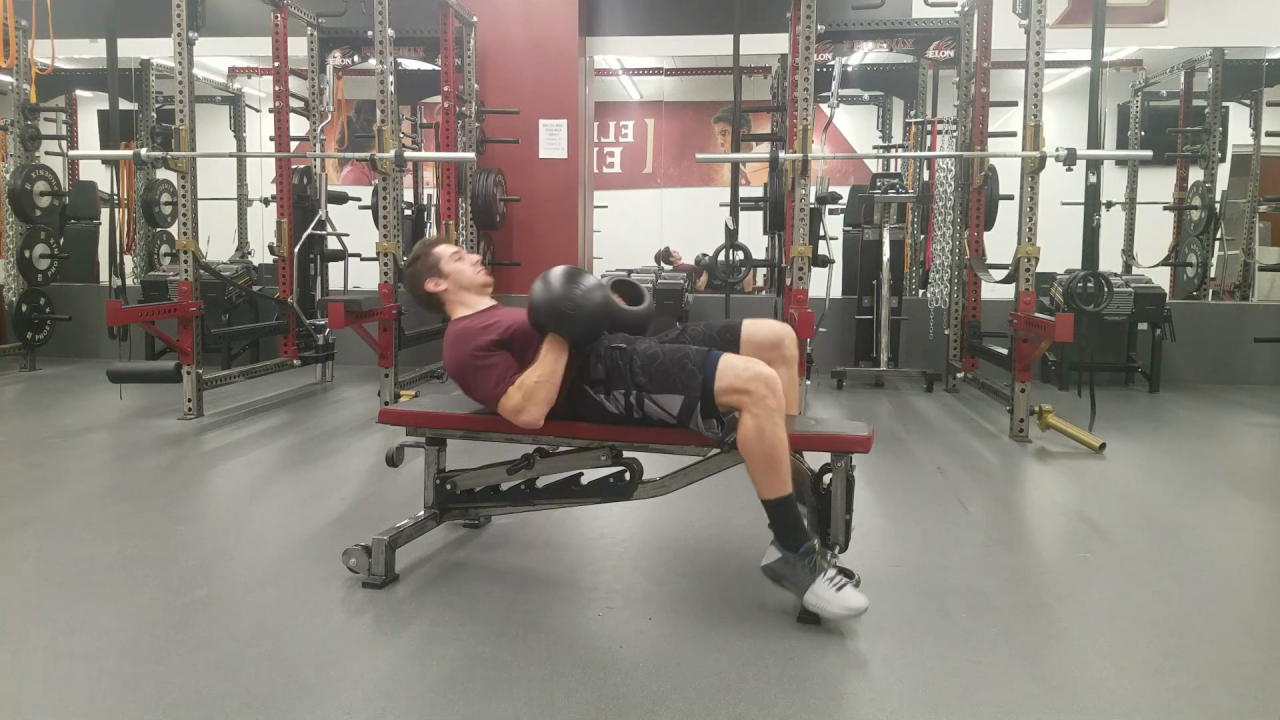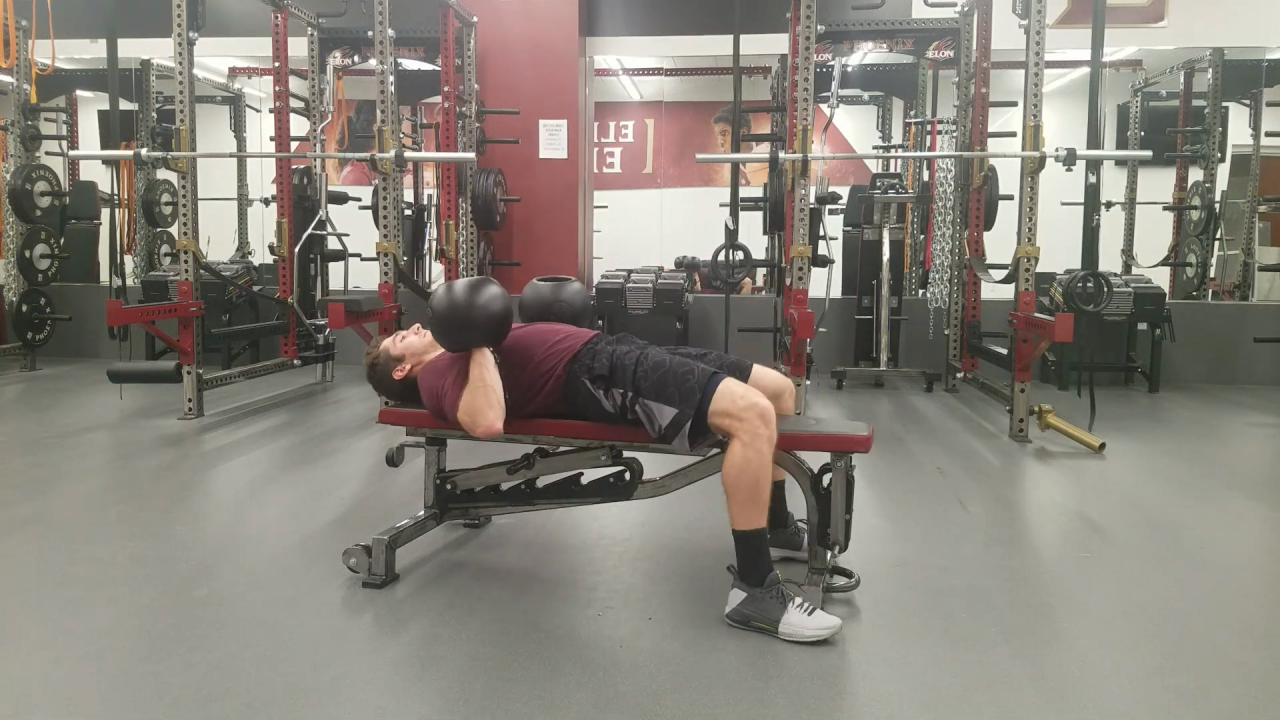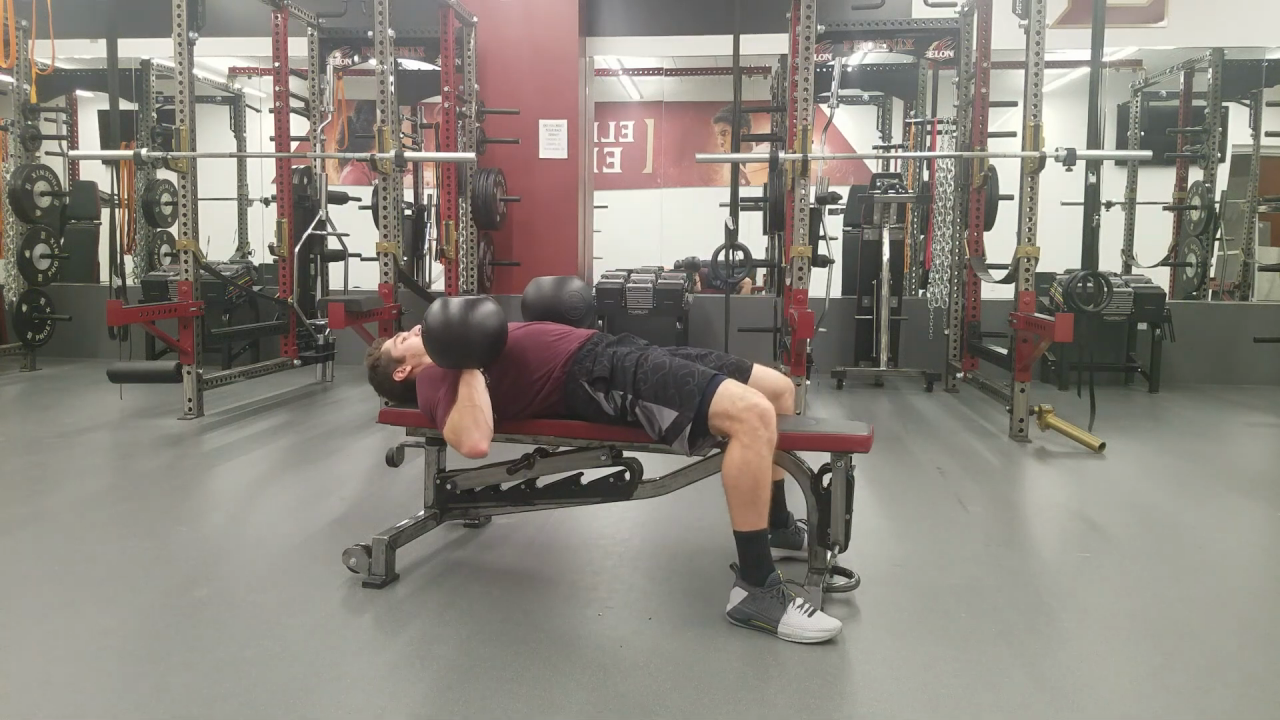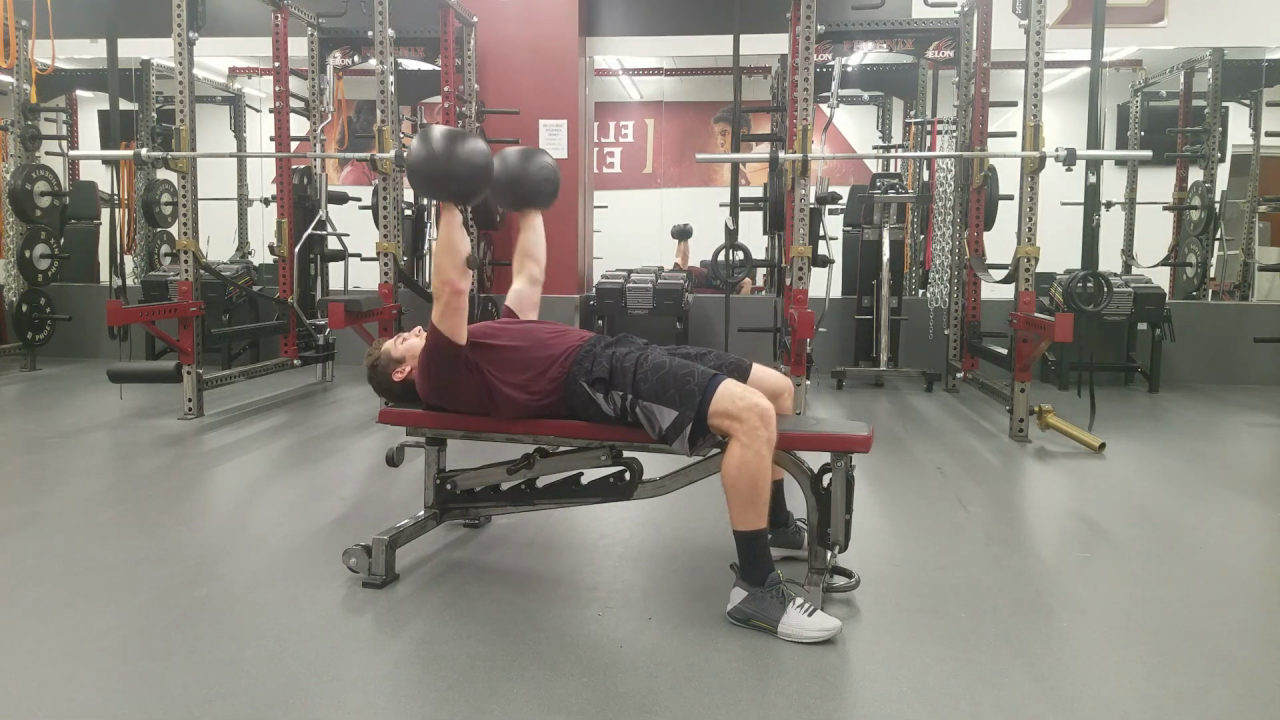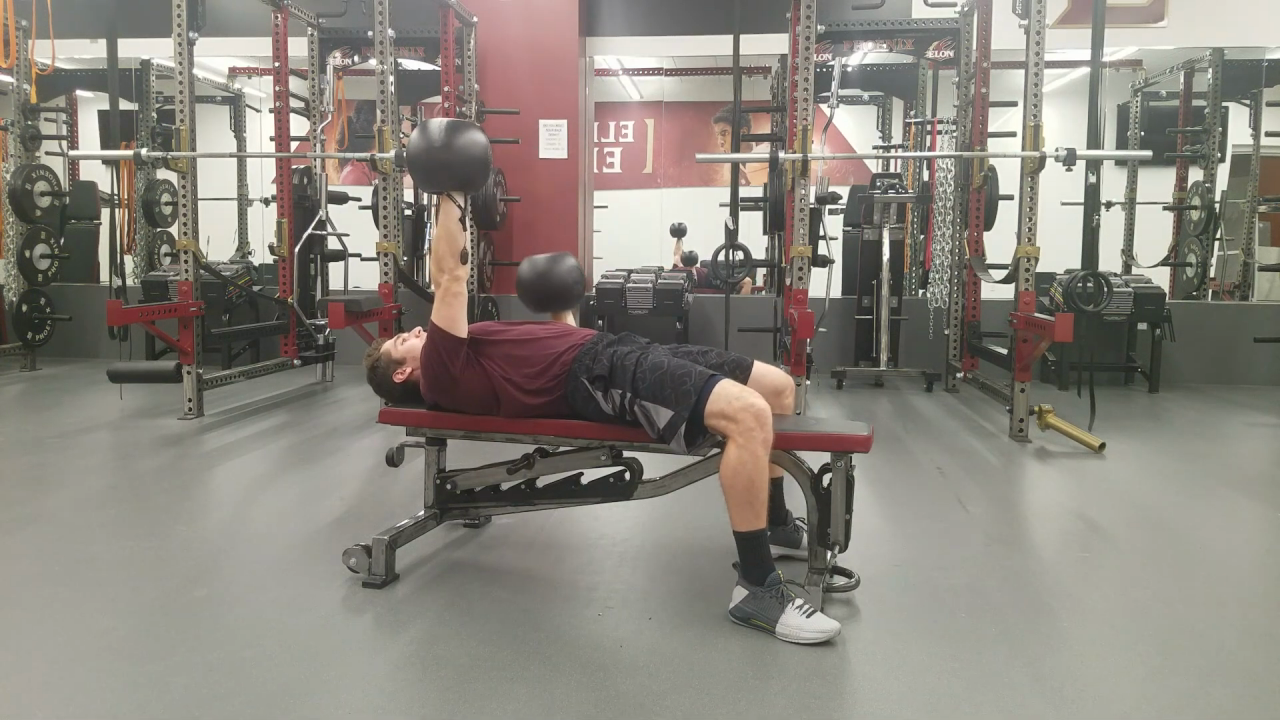
dt=1s
person 1, frame 1
left shoulder: (492, 318)
right shoulder: (464, 345)
right elbow: (528, 412)
right wrist: (558, 335)
left hip: (624, 351)
right hip: (607, 382)
left knee: (777, 338)
right knee: (756, 384)
left ankle: (790, 486)
right ankle: (794, 550)
person 1, frame 2
left shoulder: (460, 352)
right shoulder: (438, 375)
right elbow: (487, 422)
right wrist: (476, 342)
right hip: (600, 376)
left knee: (778, 391)
right knee: (753, 414)
left ankle: (778, 526)
right ankle: (755, 589)
person 1, frame 3
right shoulder: (435, 378)
right elbow: (475, 443)
right wrist: (468, 361)
left knee: (778, 390)
right knee: (752, 415)
left ankle: (779, 526)
right ankle: (756, 589)
person 1, frame 4
left shoulder: (477, 347)
right shoulder: (441, 377)
left elbow: (529, 278)
right elbow: (453, 290)
left wrist: (530, 208)
right wrist: (450, 205)
right hip: (596, 377)
left knee: (776, 390)
right knee: (752, 415)
left ankle: (777, 526)
right ankle: (757, 589)
person 1, frame 5
left shoulder: (471, 353)
right shoulder: (439, 374)
right elbow: (451, 280)
right wrist: (450, 195)
right hip: (597, 377)
left knee: (777, 388)
right knee: (748, 415)
left ankle: (777, 526)
right ankle: (758, 589)
